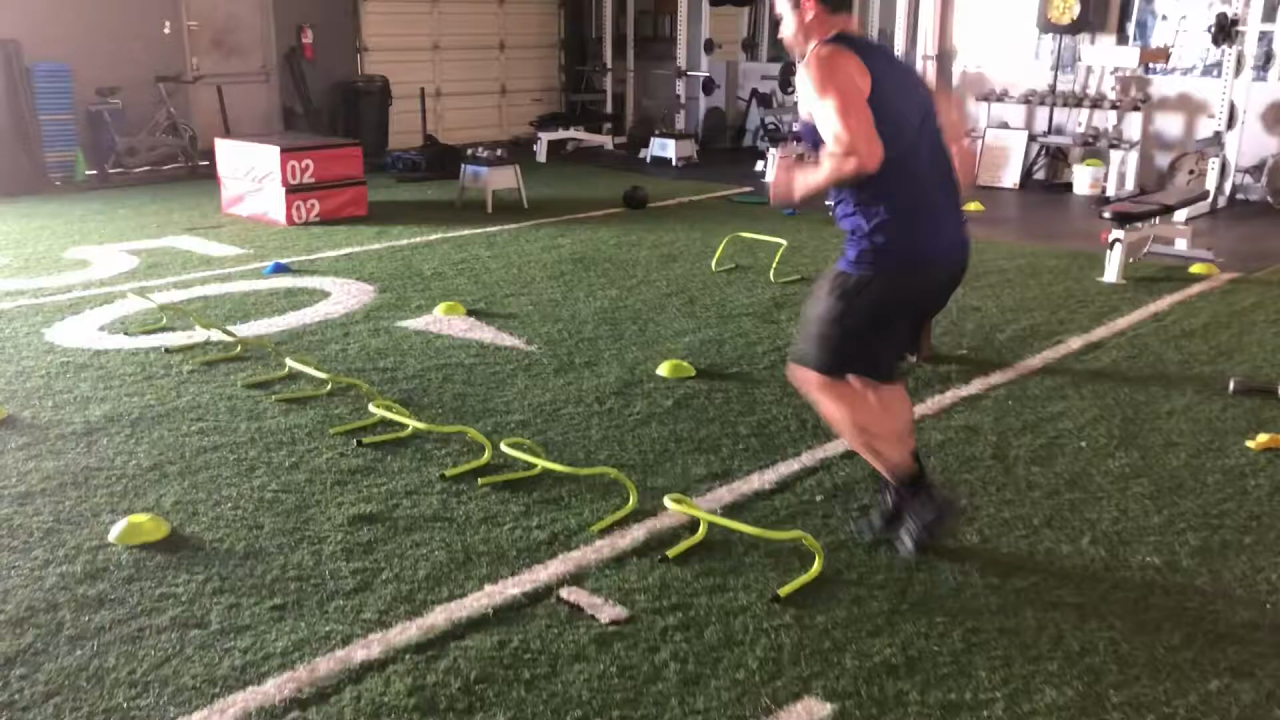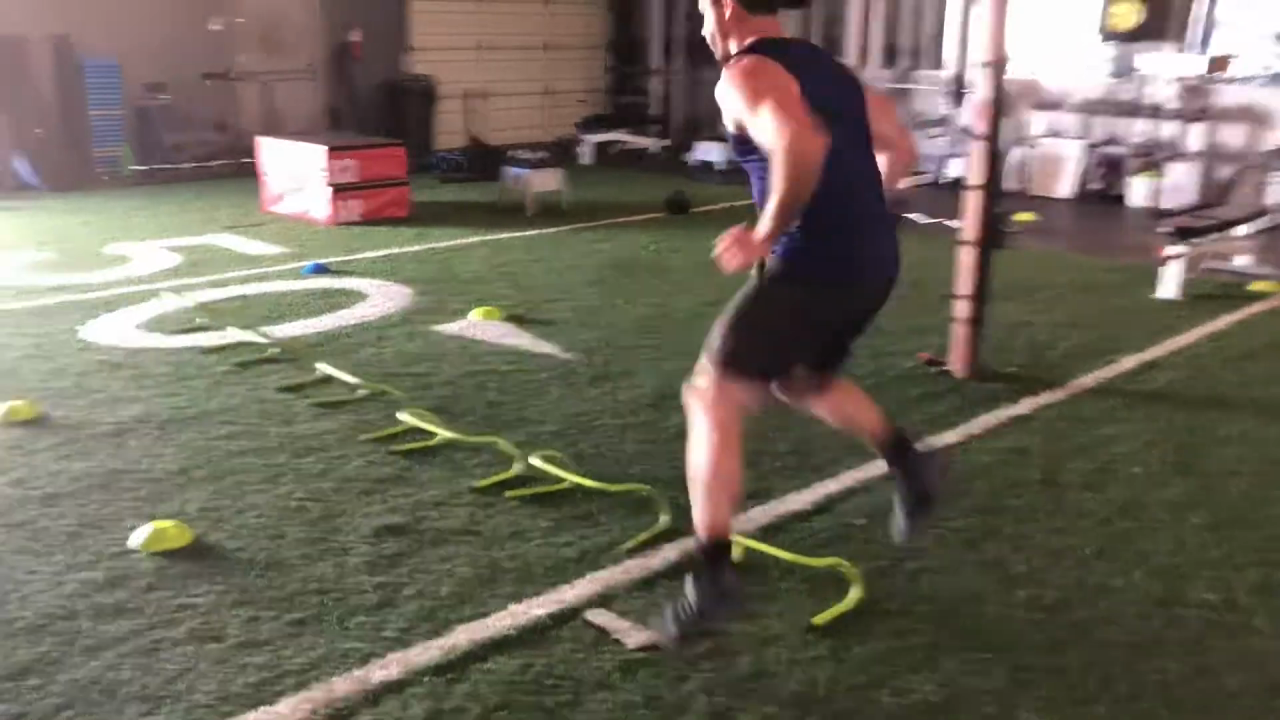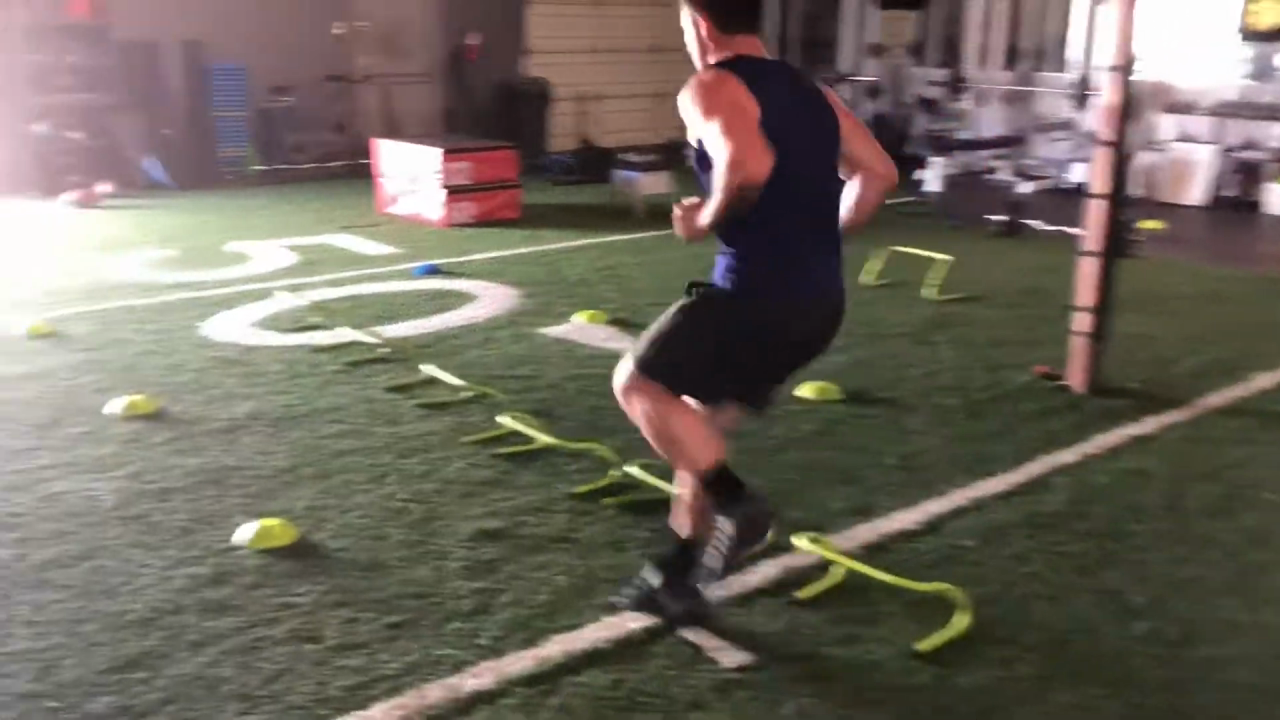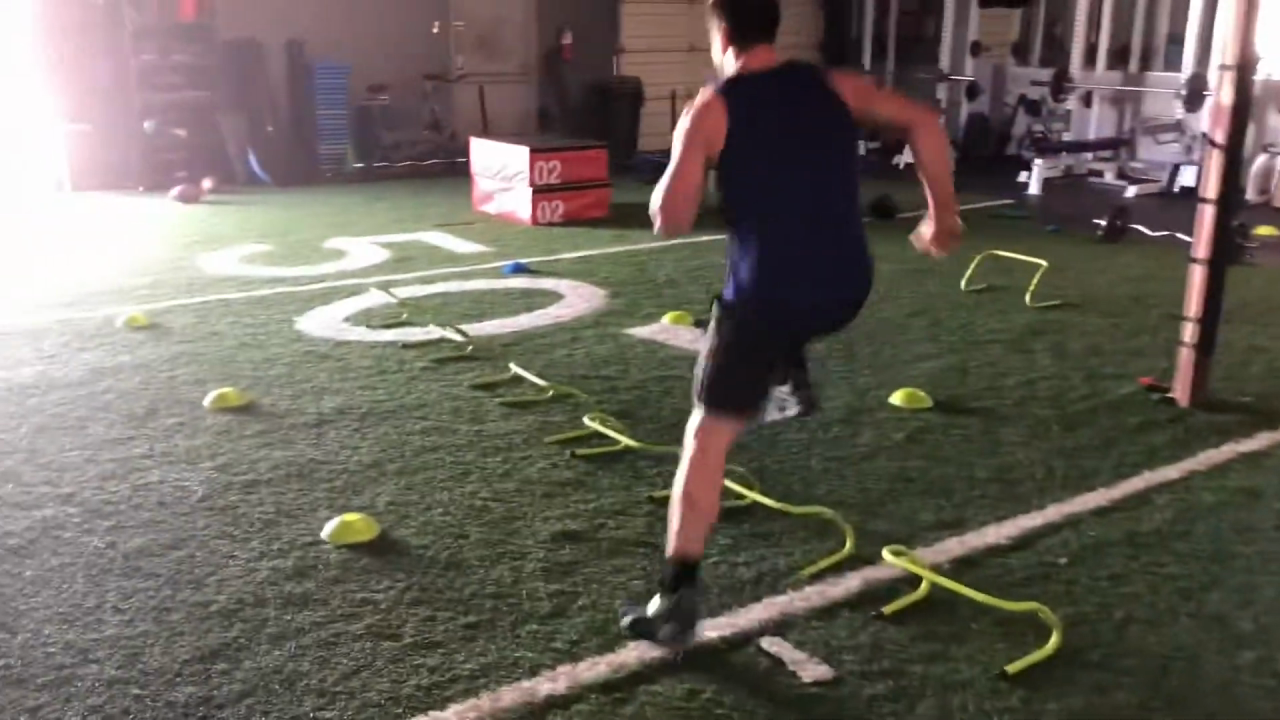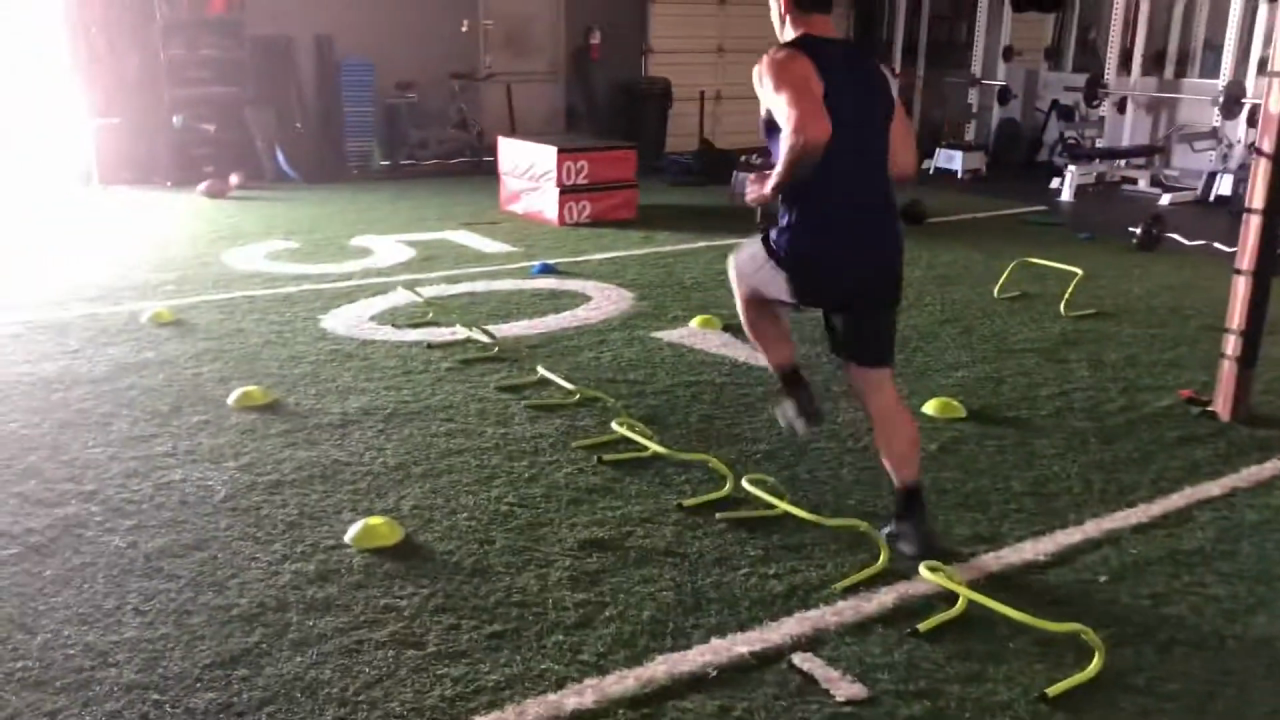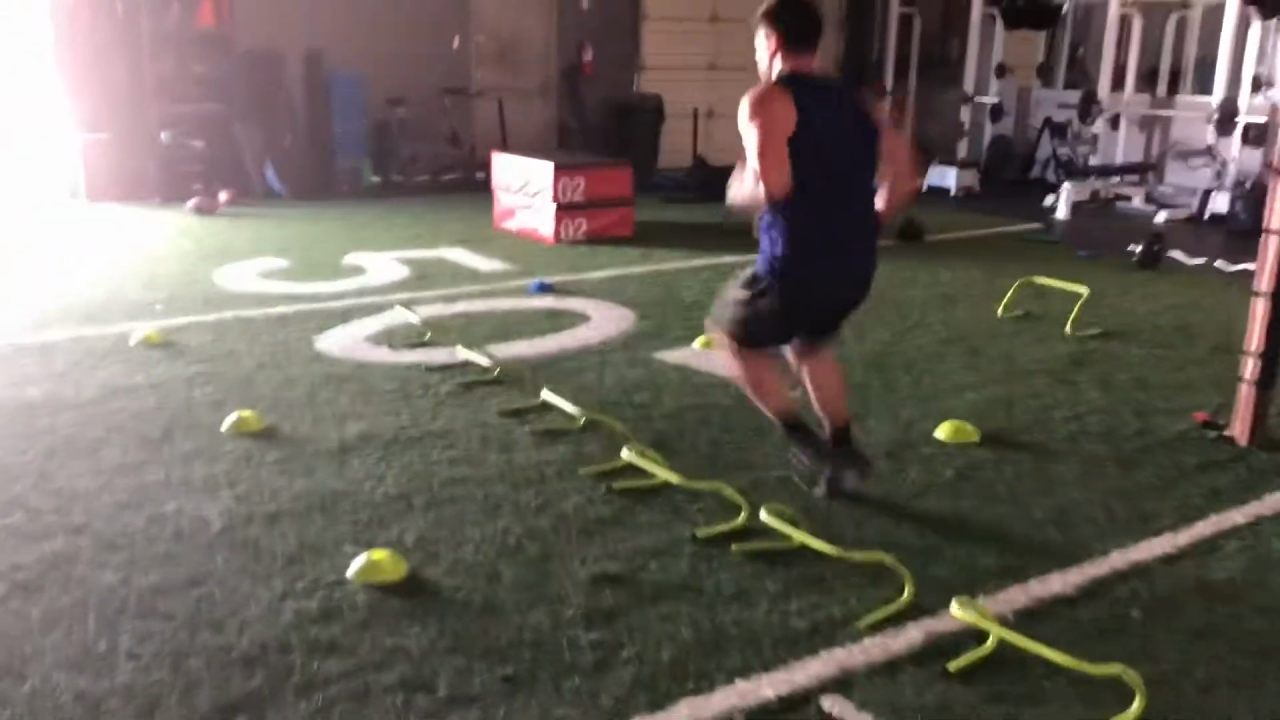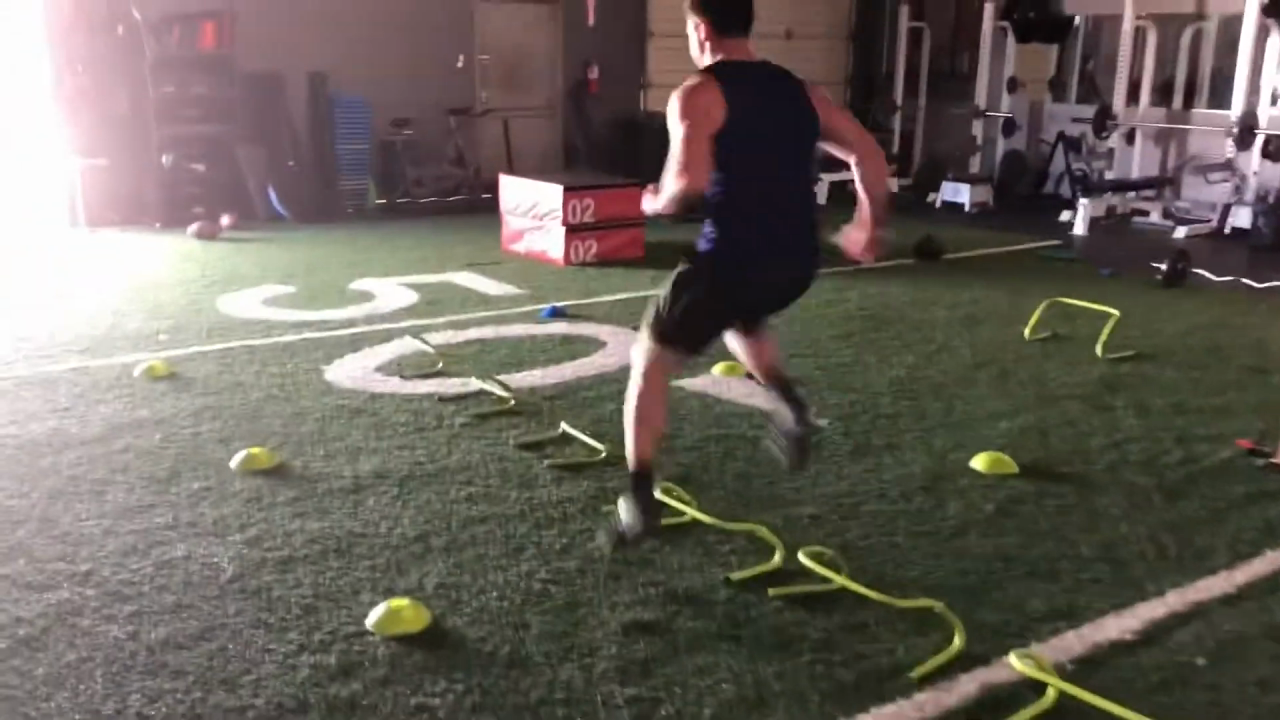
dt=0.3s
person 1, frame 1
left shoulder: (824, 65)
right shoulder: (896, 69)
left elbow: (862, 156)
right elbow: (957, 161)
left wrist: (801, 182)
left hip: (890, 254)
right hip: (946, 250)
left knee: (818, 378)
right knee: (870, 377)
left ankle: (916, 494)
right ankle: (900, 502)
person 1, frame 2
left shoulder: (744, 74)
right shoulder: (829, 68)
left elbow: (802, 143)
right elbow: (898, 149)
left wrist: (762, 238)
left hip: (814, 269)
right hip: (870, 264)
left knee: (713, 400)
right knee: (802, 382)
left ankle: (712, 578)
right ankle: (906, 460)
person 1, frame 3
left shoulder: (710, 91)
right shoulder: (814, 94)
left elbow: (750, 163)
right elbow: (879, 177)
left wrist: (709, 218)
left hip: (754, 295)
right hip: (821, 306)
left knee: (638, 384)
right knee: (704, 417)
left ankle: (737, 502)
right ankle: (680, 576)
person 1, frame 4
left shoulder: (711, 110)
right shoulder: (835, 87)
left elbow: (668, 216)
right elbow: (925, 123)
left wrist: (689, 164)
right wrist: (941, 211)
left hip: (767, 293)
right hip: (846, 289)
left knee: (706, 440)
left ankle: (675, 597)
right ankle: (790, 379)
person 1, frame 5
left shoulder: (783, 65)
right shoulder: (872, 69)
left elbow: (812, 131)
right elbow: (904, 163)
left wrist: (774, 183)
left hip: (810, 252)
right hip: (878, 253)
left knee: (745, 267)
right knee: (875, 383)
left ankle: (797, 394)
right ankle: (912, 516)
person 1, frame 6
left shoulder: (766, 103)
right shoulder: (856, 104)
left elbow: (772, 185)
right elbow: (903, 181)
left wrist: (740, 190)
left hip: (796, 272)
right hip: (854, 272)
left knee: (731, 335)
right knee: (810, 349)
left ankle: (809, 443)
right ankle: (843, 452)
person 1, frame 7
left shoulder: (697, 94)
right shoulder: (797, 89)
left elbow: (690, 181)
right elbow: (867, 154)
left wrist: (661, 201)
right wrist: (868, 222)
left hip: (736, 262)
right hip: (794, 262)
left knee: (652, 361)
right knee: (742, 324)
left ankle: (638, 504)
right ankle: (792, 408)
